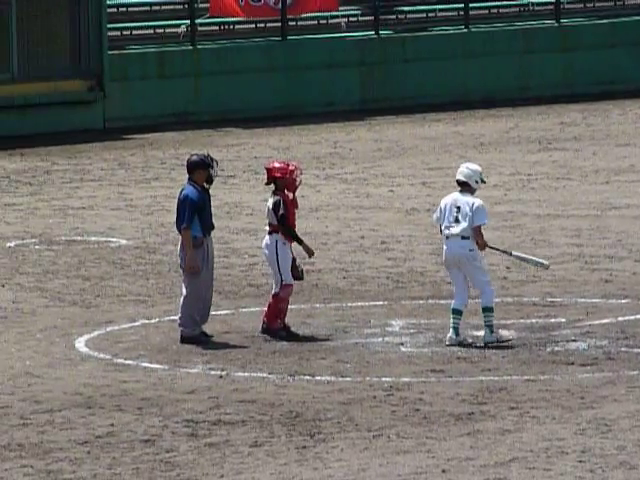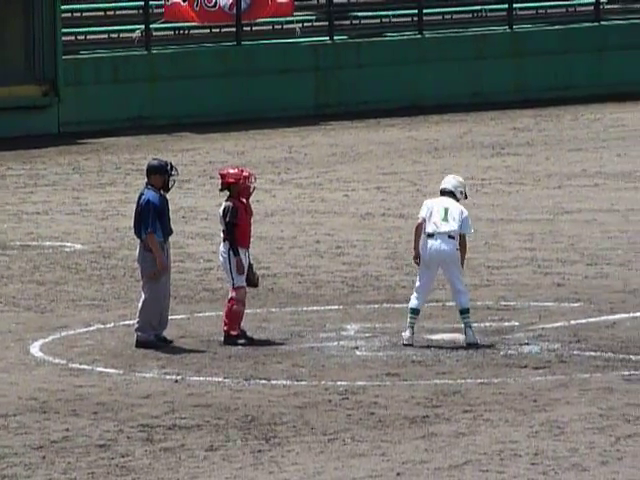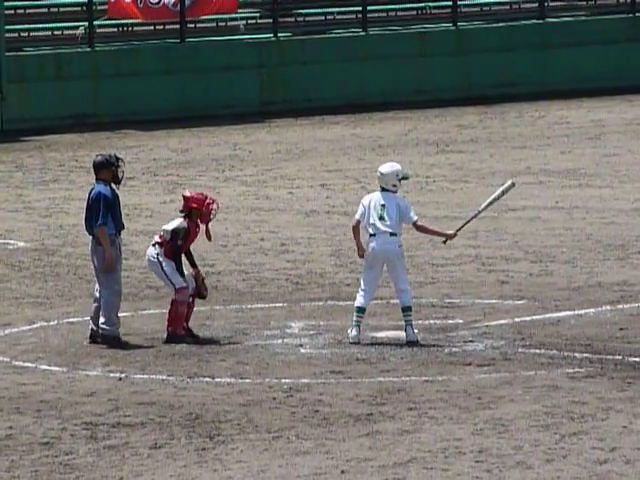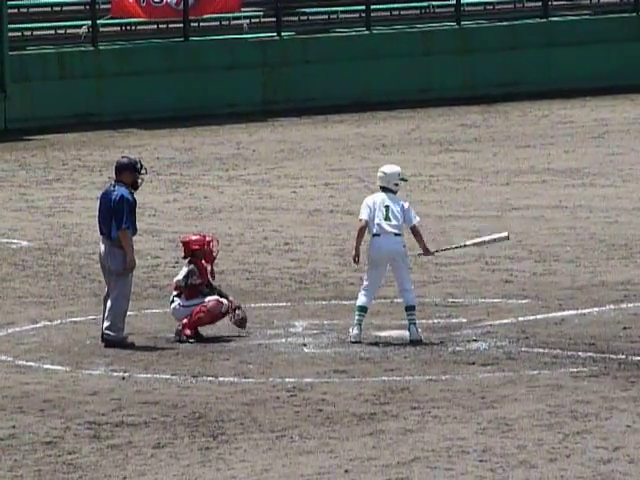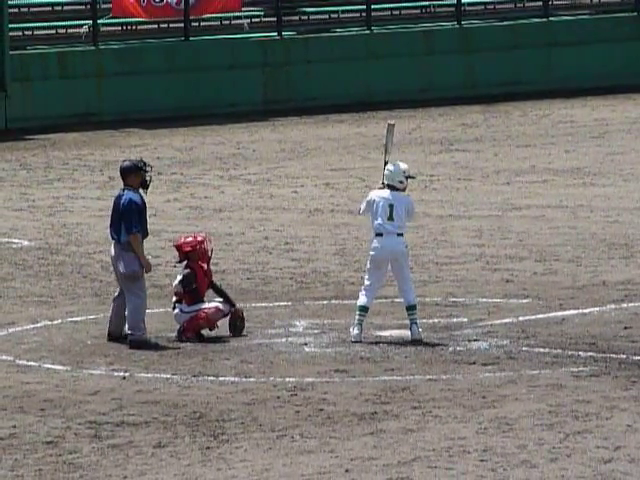
dt=1s
person 1, frame 1
left shoulder: (202, 190)
right shoulder: (189, 194)
right elbow: (185, 227)
right wrist: (189, 254)
left hip: (205, 242)
right hip: (195, 246)
left knee: (205, 289)
right knee: (192, 290)
left ankle: (197, 327)
right ankle: (188, 331)
person 1, frame 2
left shoulder: (156, 195)
right shoulder: (150, 198)
right elbow: (149, 232)
right wrist: (159, 257)
left hip: (161, 248)
right hip: (152, 251)
left knee: (162, 293)
right knee: (151, 294)
left ankle: (156, 333)
right ankle: (143, 336)
person 1, frame 3
left shoulder: (105, 190)
right shoulder: (102, 192)
right elbow: (100, 224)
right wrist: (108, 250)
left hip: (109, 244)
right hip: (105, 245)
left knee: (103, 290)
right knee: (111, 290)
left ankle: (96, 331)
right ankle: (108, 332)
person 1, frame 4
left shoulder: (107, 192)
right shoulder: (124, 195)
right elbow: (123, 228)
right wrist: (130, 255)
left hip: (106, 245)
right hip: (118, 248)
left knee: (112, 292)
right knee: (120, 295)
left ankle: (109, 331)
right ankle: (113, 336)
person 1, frame 5
left shoulder: (122, 196)
right shoulder: (132, 199)
right elbow: (133, 232)
right wrist: (143, 258)
left hip: (120, 250)
right hip: (128, 252)
left knee: (124, 293)
right knee: (137, 295)
left ankle: (116, 331)
right ankle: (137, 336)
person 2, frame 1
left shoulder: (445, 201)
right shoulder: (476, 203)
left elbow: (440, 229)
right elbow: (477, 232)
right wrist: (482, 244)
left hip: (448, 249)
right hip: (467, 249)
left knee: (460, 293)
right knee: (486, 290)
left ankle: (454, 334)
right ankle: (490, 333)
person 2, frame 2
left shoulder: (430, 202)
right shoulder: (461, 210)
left elbow: (419, 224)
right elbow: (462, 239)
left wrist: (416, 249)
right wrist: (461, 264)
left hip: (429, 247)
right hip: (450, 249)
left knee: (420, 291)
right knee: (460, 292)
left ankle: (409, 332)
right ankle: (469, 333)
person 2, frame 3
left shoulder: (368, 199)
right shoulder: (400, 202)
left elbow: (355, 225)
right elbow: (418, 226)
left wrist: (359, 246)
right wrist: (445, 234)
left hip: (373, 245)
right hip: (393, 246)
left knee: (365, 289)
right knee: (403, 288)
left ankle: (355, 330)
right ankle: (409, 330)
person 2, frame 4
left shoulder: (370, 200)
right shoulder: (402, 203)
left elbow: (363, 225)
right elbow: (414, 229)
left wrist: (357, 249)
right wrist: (425, 248)
left hip: (377, 245)
right hip: (397, 244)
left knee: (368, 289)
right knee: (407, 288)
left ankle: (356, 330)
right ankle: (414, 330)
person 2, frame 5
left shoulder: (374, 195)
right shoulder: (407, 201)
left elbow: (361, 211)
left hip: (379, 244)
right hip: (399, 244)
left knee: (369, 288)
right knee: (407, 288)
left ankle: (357, 329)
right ankle: (414, 329)
person 3, frame 1
left shoulder: (284, 197)
right shoulder: (278, 200)
right elbow: (286, 226)
left wrist: (291, 254)
right wrist: (303, 245)
left hip: (282, 245)
right hip: (276, 245)
left knee: (282, 286)
right knee: (285, 285)
left ankle: (279, 324)
right ankle: (269, 324)
person 3, frame 2
left shoulder: (242, 204)
right shoulder: (230, 206)
right elbow: (230, 234)
left wrist: (246, 258)
right wrist: (237, 258)
left hip: (241, 251)
right hip: (231, 252)
left knee: (239, 291)
right knee: (238, 291)
left ankle: (236, 329)
right ankle: (230, 333)
person 3, frame 3
left shoulder: (193, 225)
right shoulder: (184, 227)
left elbow: (184, 249)
right elbow: (176, 255)
left wrist: (196, 269)
right wrist: (184, 278)
left hip: (164, 256)
right hip: (157, 255)
left knee: (191, 288)
right knee: (182, 288)
left ankle: (183, 327)
right ankle: (174, 332)
person 3, frame 4
left shoulder: (200, 266)
right shoulder: (192, 268)
left elbow: (210, 286)
right elbow: (203, 291)
left wrist: (229, 299)
left hip: (190, 305)
right hip: (180, 307)
left knee: (225, 306)
right knee: (216, 303)
left ankle: (192, 327)
right ankle: (184, 328)
person 3, frame 5
left shoulder: (201, 268)
right shoulder: (188, 272)
left elbow: (216, 288)
right elbow: (195, 298)
left wrist: (234, 306)
right wrist: (209, 318)
left hip: (193, 307)
right hip: (183, 312)
left knee: (226, 307)
right knee: (216, 309)
left ankle: (194, 328)
right ankle: (186, 330)
